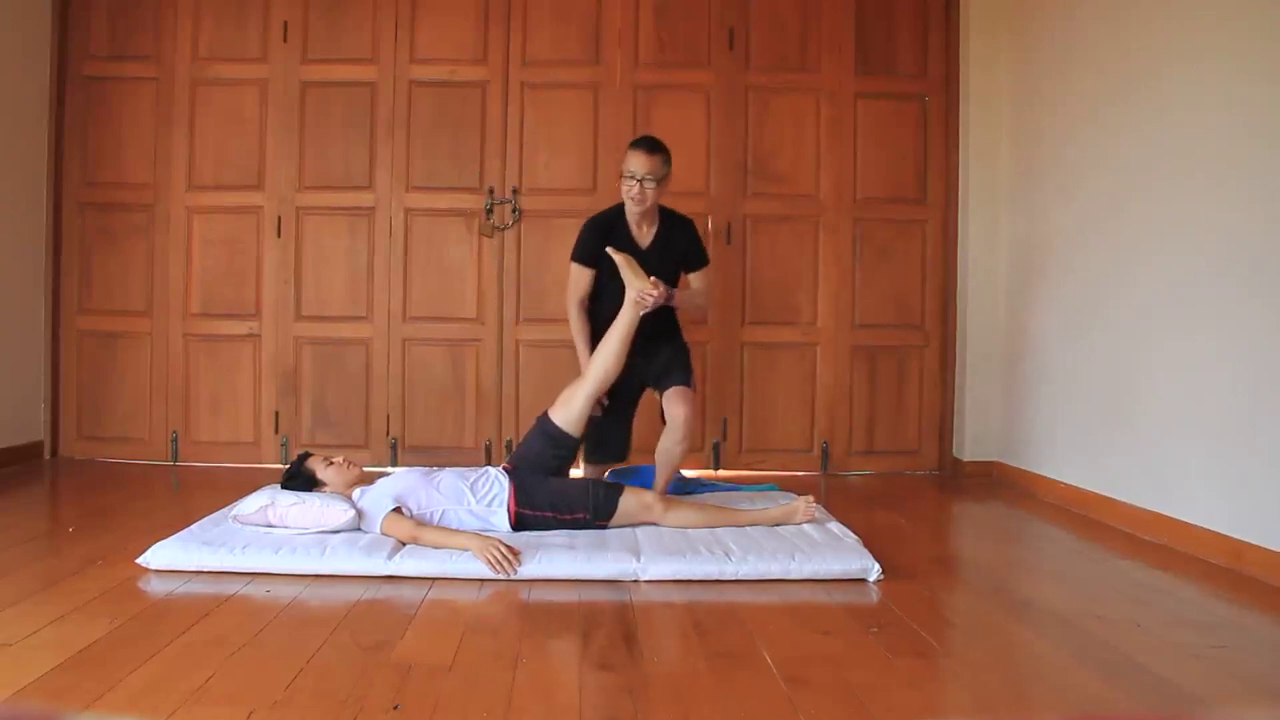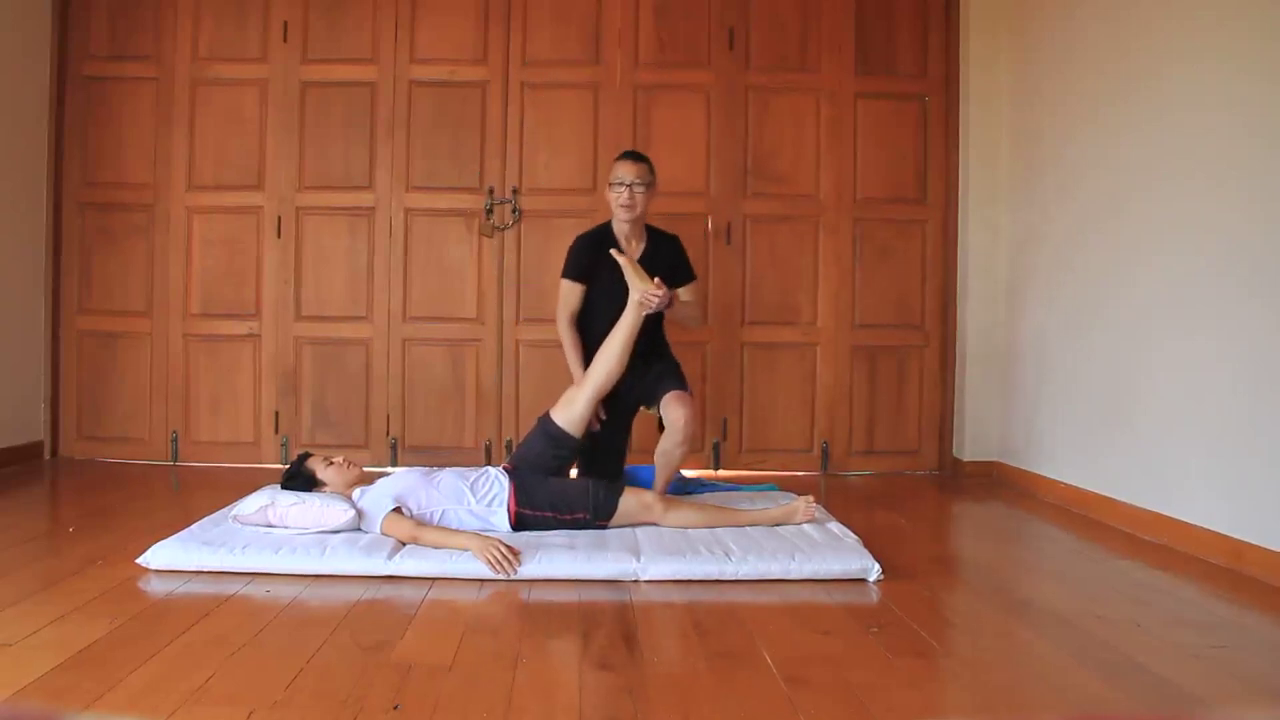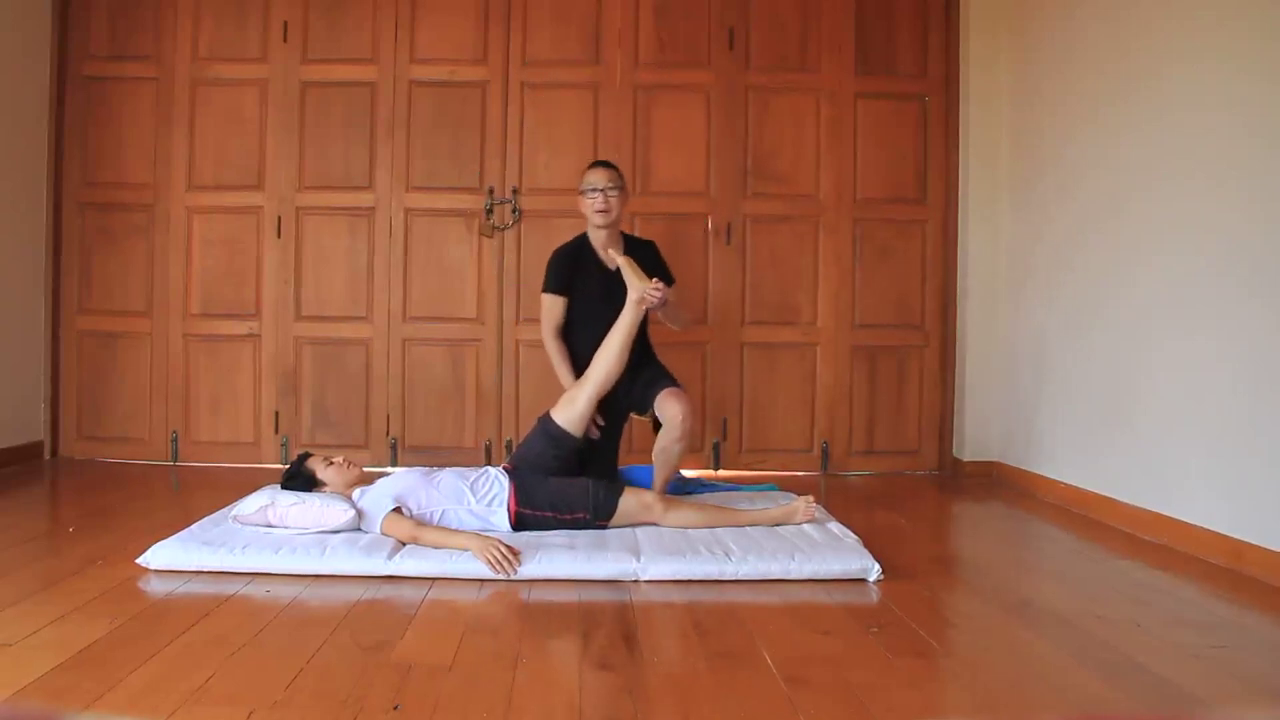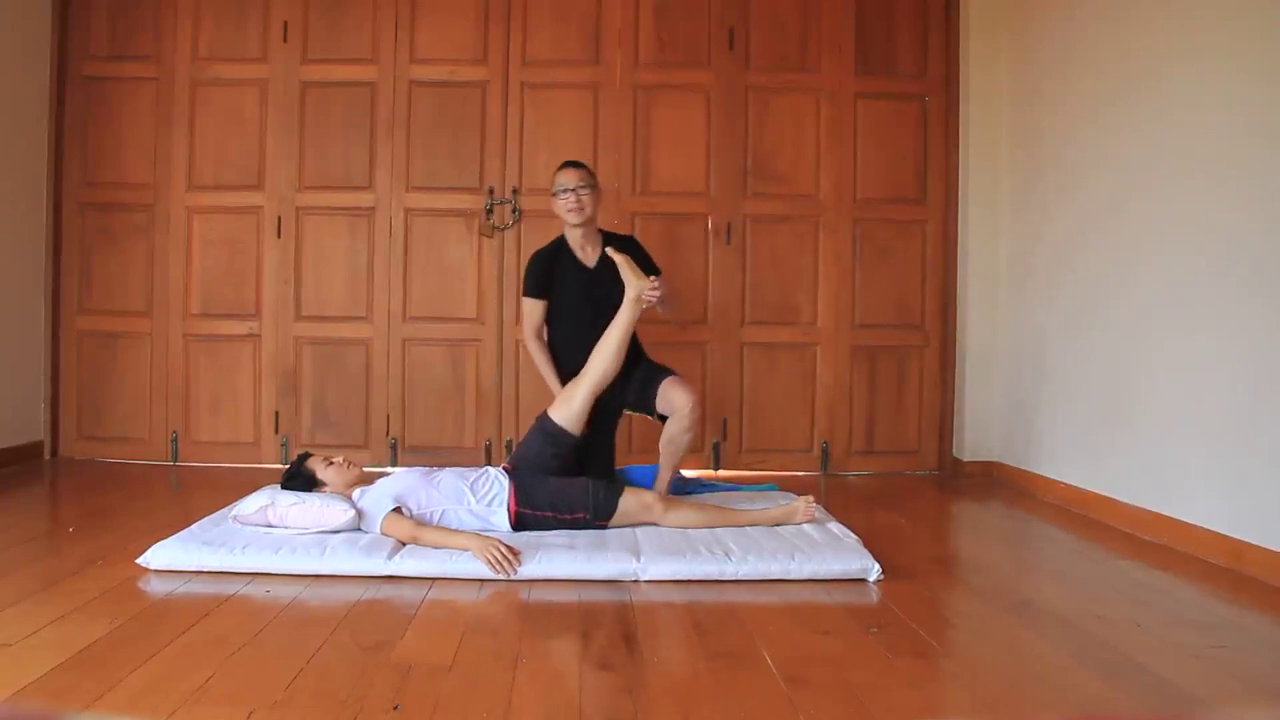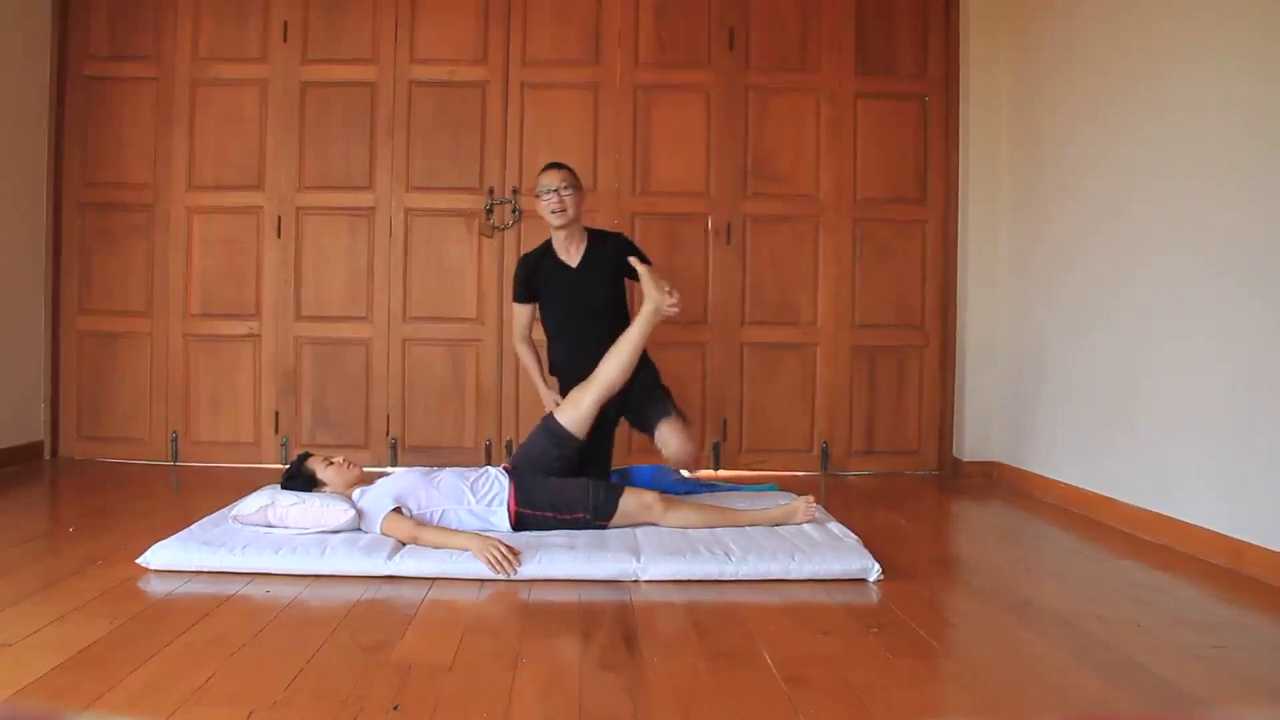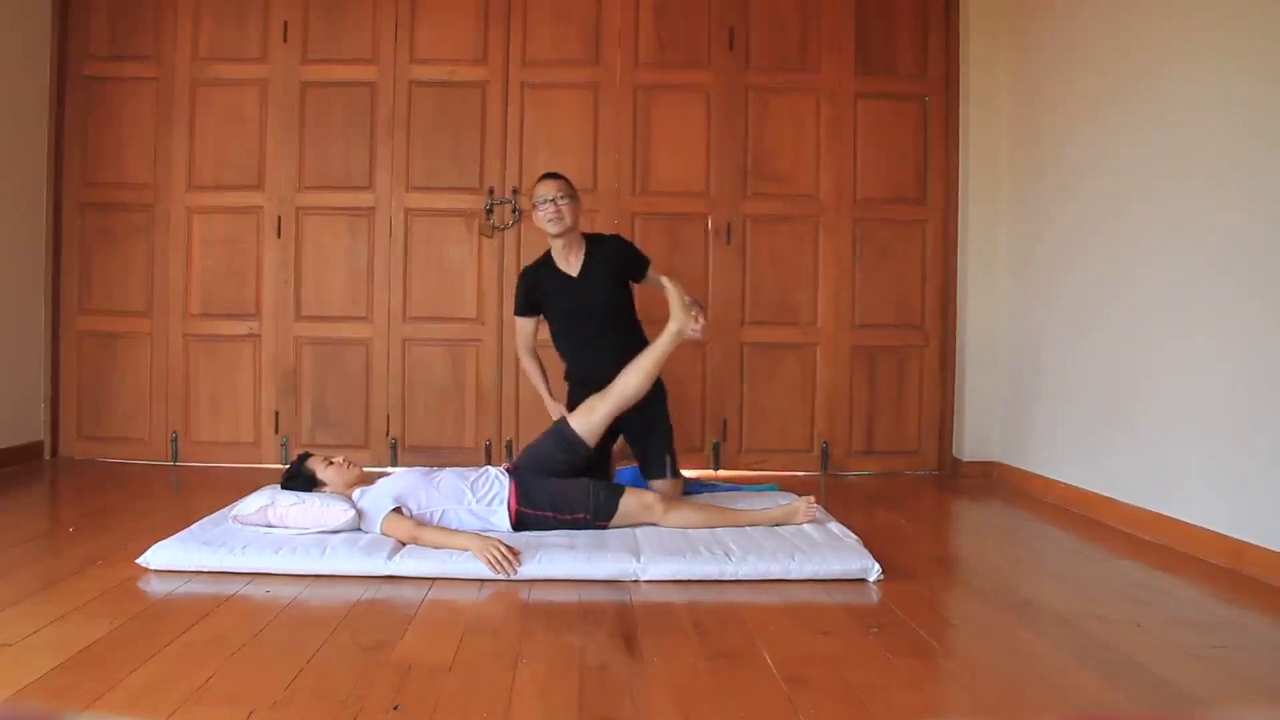
dt=0.2s
person 1, frame 1
left shoulder: (388, 483)
right shoulder: (369, 508)
right elbow: (415, 532)
right wrist: (473, 540)
left hip: (514, 478)
right hip: (518, 508)
left knee: (584, 389)
right knee: (652, 505)
left ankle: (633, 301)
right ankle: (771, 515)
person 1, frame 2
left shoulder: (387, 483)
right shoulder: (369, 508)
right elbow: (414, 532)
right wrist: (473, 540)
left hip: (513, 478)
right hip: (518, 508)
left knee: (586, 391)
right knee: (652, 505)
left ankle: (637, 303)
right ankle: (769, 516)
person 1, frame 3
left shoulder: (386, 481)
right shoulder: (369, 506)
right elbow: (415, 531)
right wrist: (474, 540)
left hip: (514, 478)
right hip: (518, 508)
left knee: (584, 393)
right knee: (652, 505)
left ankle: (635, 302)
right ankle: (772, 516)
person 1, frame 4
left shoulder: (386, 482)
right shoulder: (369, 507)
right elbow: (415, 532)
right wrist: (474, 540)
left hip: (514, 478)
right hip: (518, 508)
left knee: (581, 390)
right knee: (652, 505)
left ankle: (632, 300)
right ankle: (773, 516)
person 1, frame 5
left shoulder: (384, 483)
right shoulder: (370, 509)
right elbow: (414, 533)
right wrist: (473, 540)
left hip: (513, 478)
right hip: (517, 508)
left knee: (590, 393)
right knee: (653, 506)
left ankle: (651, 308)
right ankle: (772, 515)
person 1, frame 6
left shoulder: (383, 483)
right shoulder: (370, 509)
right elbow: (415, 533)
right wrist: (473, 541)
left hip: (515, 478)
right hip: (518, 509)
left knee: (603, 403)
right knee: (652, 506)
left ankle: (675, 328)
right ankle: (773, 516)
person 2, frame 1
left shoulder: (682, 230)
right shoulder: (598, 229)
left elbow: (702, 295)
right elbow: (576, 304)
left wrist: (668, 296)
right wrist: (589, 370)
left hip: (663, 344)
left knee: (682, 413)
right knee: (598, 463)
person 2, frame 2
left shoulder: (668, 246)
right shoulder: (587, 246)
left elbow: (694, 314)
right elbow: (565, 320)
left wrist: (668, 302)
left hip: (654, 360)
left knee: (683, 417)
right knee: (598, 482)
person 2, frame 3
left shoulder: (646, 253)
right shoulder: (566, 259)
left elbow: (678, 320)
right elbow: (551, 334)
left wrist: (661, 304)
left hip: (641, 367)
left knee: (681, 413)
person 2, frame 4
left shoulder: (626, 248)
right shoulder: (544, 262)
left elbow: (666, 305)
right elbow: (533, 335)
left wrist: (658, 297)
right wrist: (559, 392)
left hip: (632, 366)
left knee: (687, 402)
left ankle: (659, 492)
person 2, frame 5
left shoulder: (614, 246)
right shoulder: (532, 266)
right elbow: (521, 336)
right wrist: (544, 390)
left hip: (631, 372)
right hip: (578, 387)
left knee: (680, 450)
person 2, frame 6
left shoulder: (613, 250)
right shoulder: (533, 278)
left elbow: (661, 282)
right elbow: (524, 347)
left wrist: (688, 306)
right wrist: (549, 401)
right hip: (586, 392)
left knee: (667, 492)
right ankle: (609, 463)
